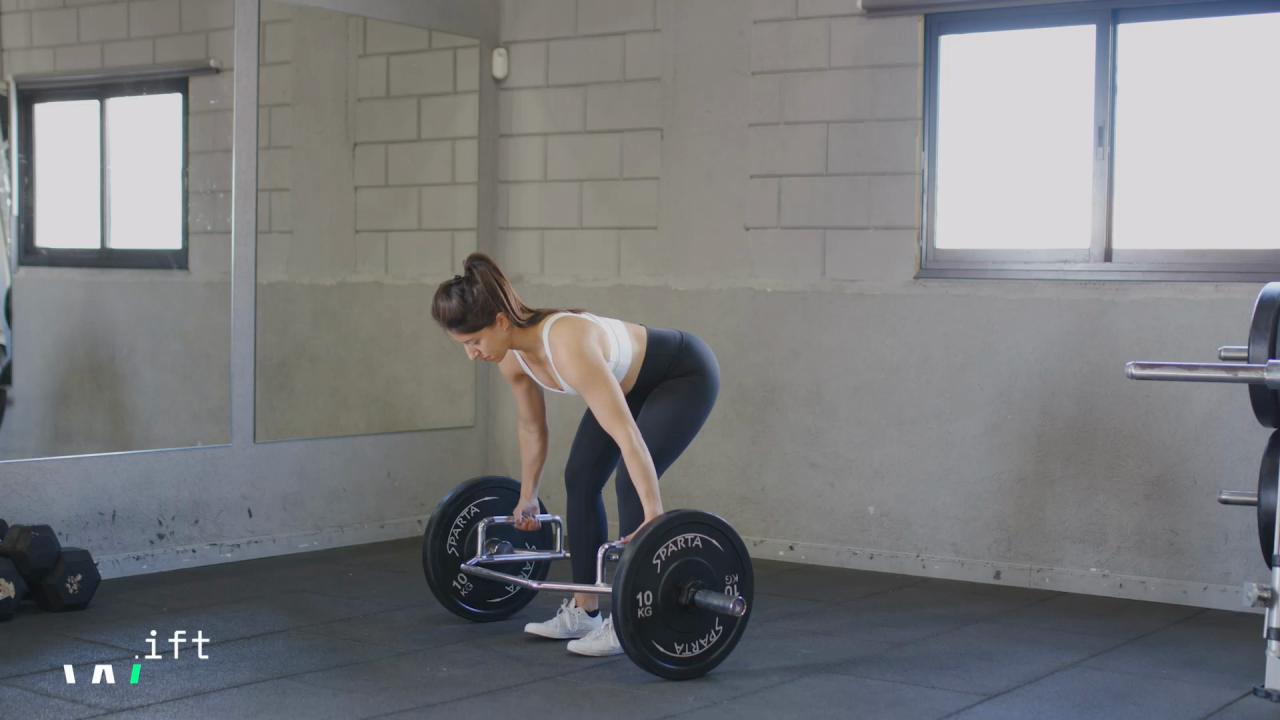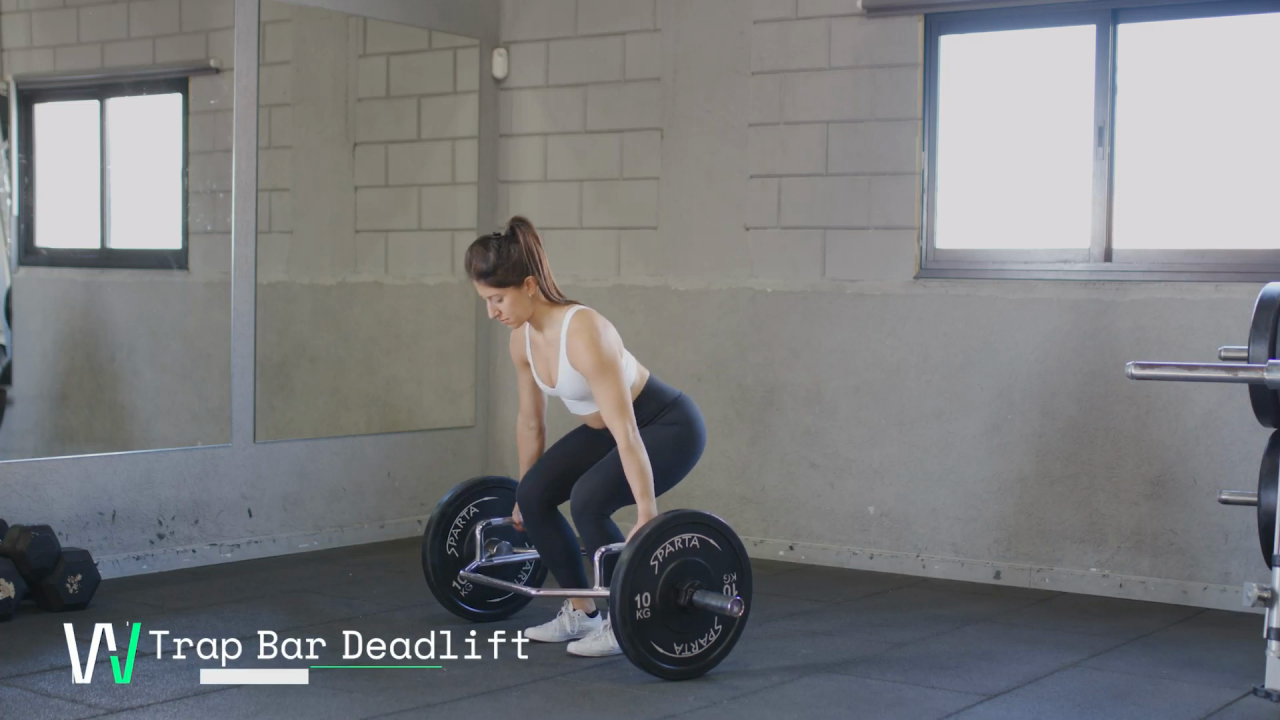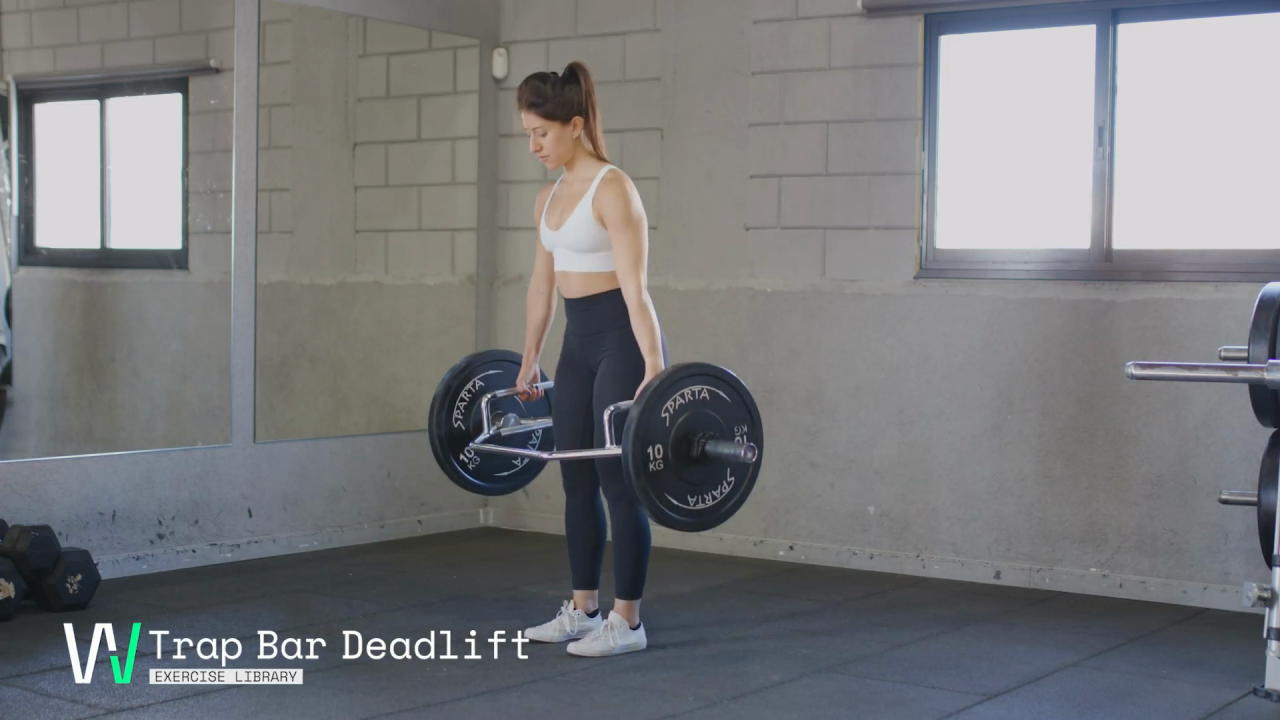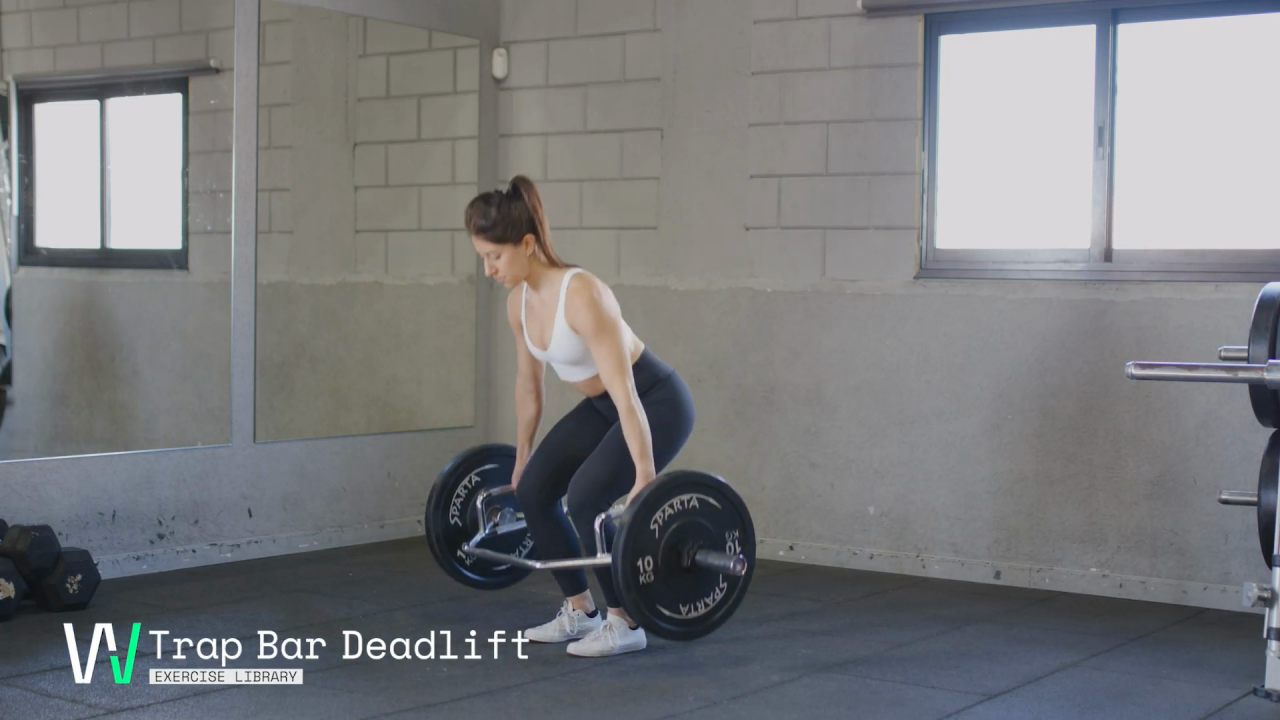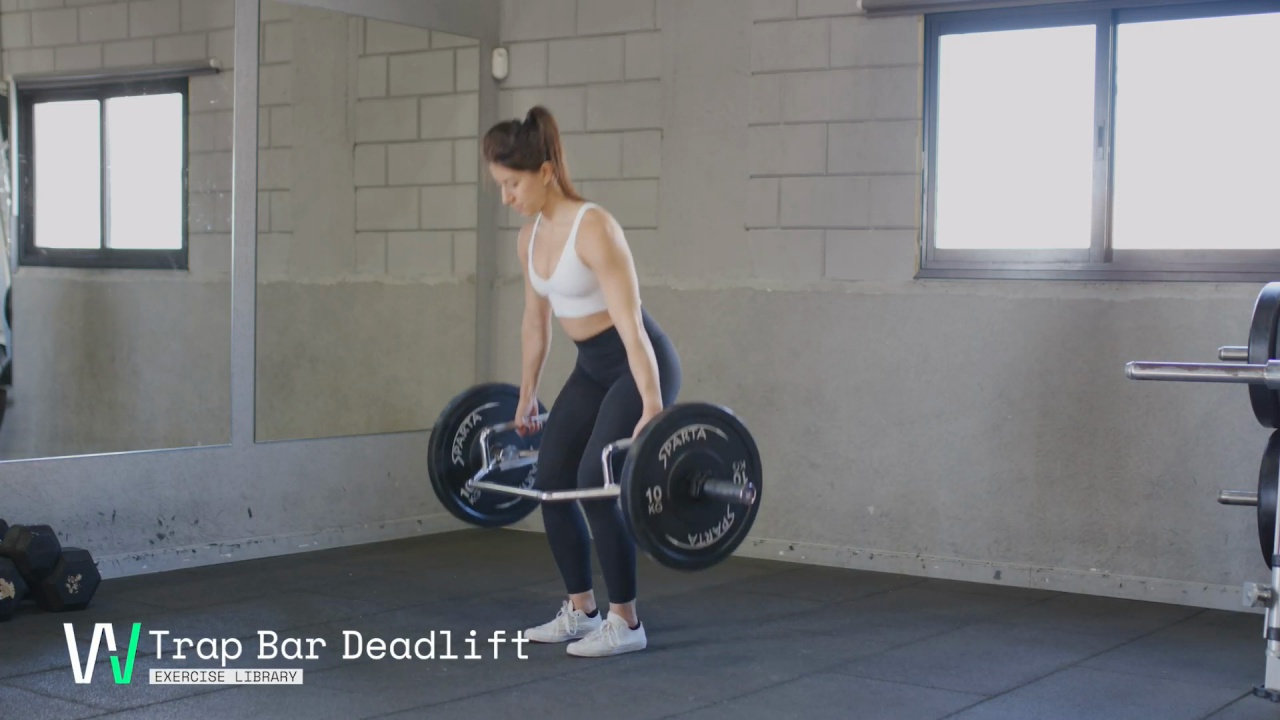
dt=1s
person 1, frame 1
left shoulder: (568, 346)
right shoulder: (513, 354)
left elbow: (627, 435)
right elbow: (532, 427)
left wrist: (654, 519)
right wrist: (528, 496)
left hip: (685, 374)
right hip: (632, 380)
left knee: (631, 483)
right knee: (580, 477)
right ankle: (583, 610)
person 1, frame 2
left shoulder: (584, 333)
right shoulder: (523, 338)
left elbow: (626, 433)
right elbow: (530, 422)
left wrist: (647, 517)
right wrist: (520, 497)
left hip: (669, 424)
right hip: (606, 428)
left knee: (588, 500)
right knee: (533, 496)
right ankle: (581, 611)
person 1, frame 3
left shoulder: (613, 189)
right shoulder: (551, 195)
left elbow: (636, 288)
right elbow: (542, 283)
left wrist: (654, 371)
right wrist: (529, 361)
left hip: (623, 340)
right hip: (580, 343)
left knee: (618, 480)
right knee: (577, 479)
left ankle: (626, 622)
right ankle: (582, 610)
person 1, frame 4
left shoulder: (582, 294)
right shoulder: (520, 300)
left elbow: (626, 393)
right elbow: (528, 383)
left wrist: (645, 479)
right wrist: (522, 458)
left hip: (657, 402)
right hip: (600, 407)
left knee: (586, 498)
right knee: (533, 492)
left ankle: (625, 621)
right ankle: (580, 610)
person 1, frame 5
left shoulder: (593, 228)
right shoulder: (530, 235)
left elbow: (632, 326)
right elbow: (535, 321)
left wrist: (652, 411)
right wrist: (526, 399)
left hip: (638, 365)
right hip: (593, 368)
left knee: (595, 484)
right knee: (549, 479)
left ankle: (625, 622)
right ankle: (580, 608)
